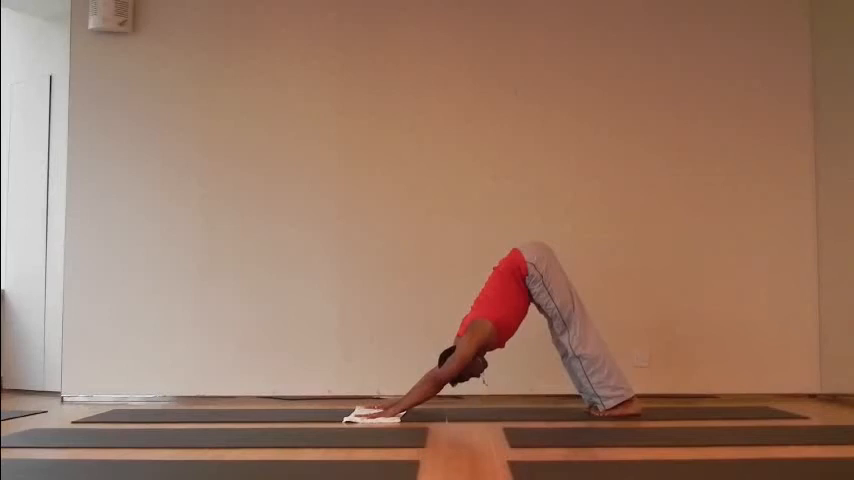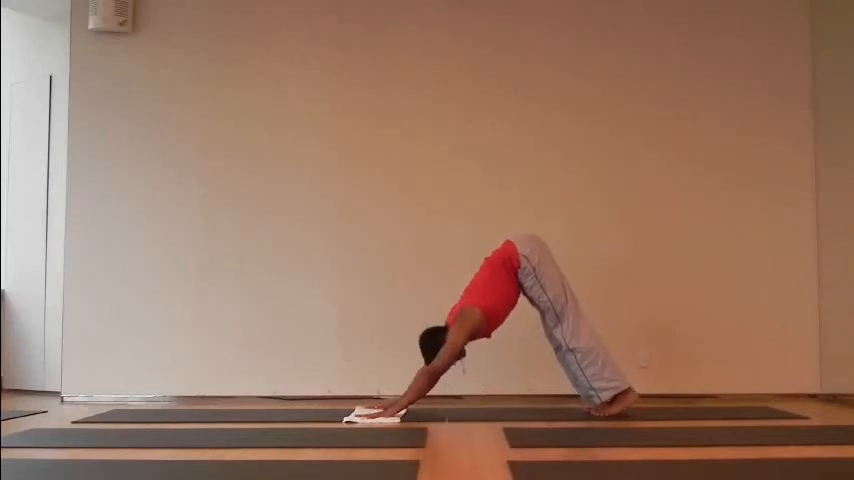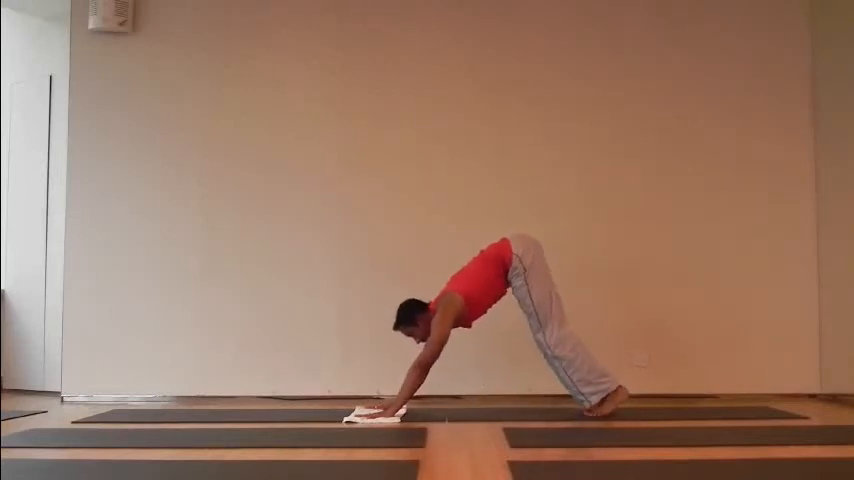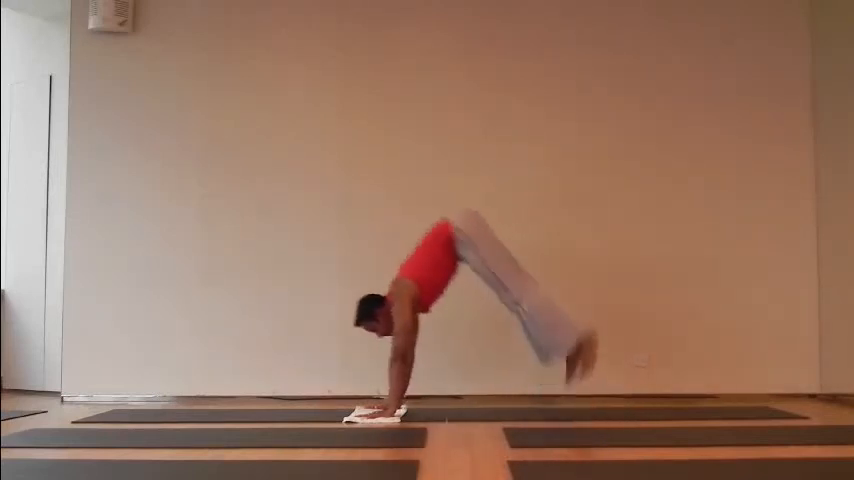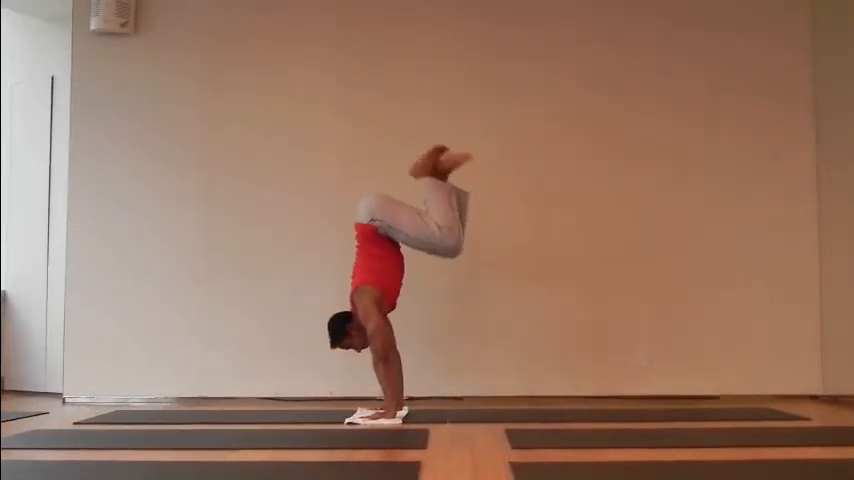
dt=1s
person 1, frame 1
left shoulder: (472, 341)
right shoulder: (469, 340)
left elbow: (437, 380)
right elbow: (436, 376)
left wrist: (396, 408)
right wrist: (399, 402)
left hip: (531, 264)
right hip: (527, 267)
left knee: (575, 336)
right knee: (568, 337)
left ankle: (620, 399)
right ankle: (607, 398)
person 1, frame 2
left shoulder: (461, 328)
right shoulder: (458, 327)
left elbow: (432, 372)
right elbow: (431, 370)
left wrist: (397, 406)
right wrist: (400, 400)
left hip: (524, 257)
right hip: (519, 260)
left knee: (569, 329)
right knee: (560, 331)
left ankle: (618, 391)
right ankle: (607, 393)
person 1, frame 3
left shoulder: (444, 313)
right shoulder: (443, 312)
left elbow: (422, 364)
right elbow: (423, 364)
left wrist: (396, 405)
right wrist: (397, 400)
left hip: (518, 256)
right hip: (515, 257)
left knee: (550, 336)
right knee: (547, 336)
left ankle: (607, 391)
right ankle: (600, 393)
person 1, frame 4
left shoulder: (401, 301)
right shoulder: (405, 303)
left elbow: (400, 357)
right elbow: (405, 357)
left wrist: (392, 405)
right wrist: (393, 402)
left knee: (515, 294)
right knee: (515, 290)
left ankle: (577, 341)
right ankle: (572, 345)
person 1, frame 5
left shoulder: (366, 307)
left elbow: (384, 358)
left wrist: (392, 408)
right wrist: (394, 403)
right hip: (377, 224)
left ankle: (430, 175)
right ankle: (434, 176)
